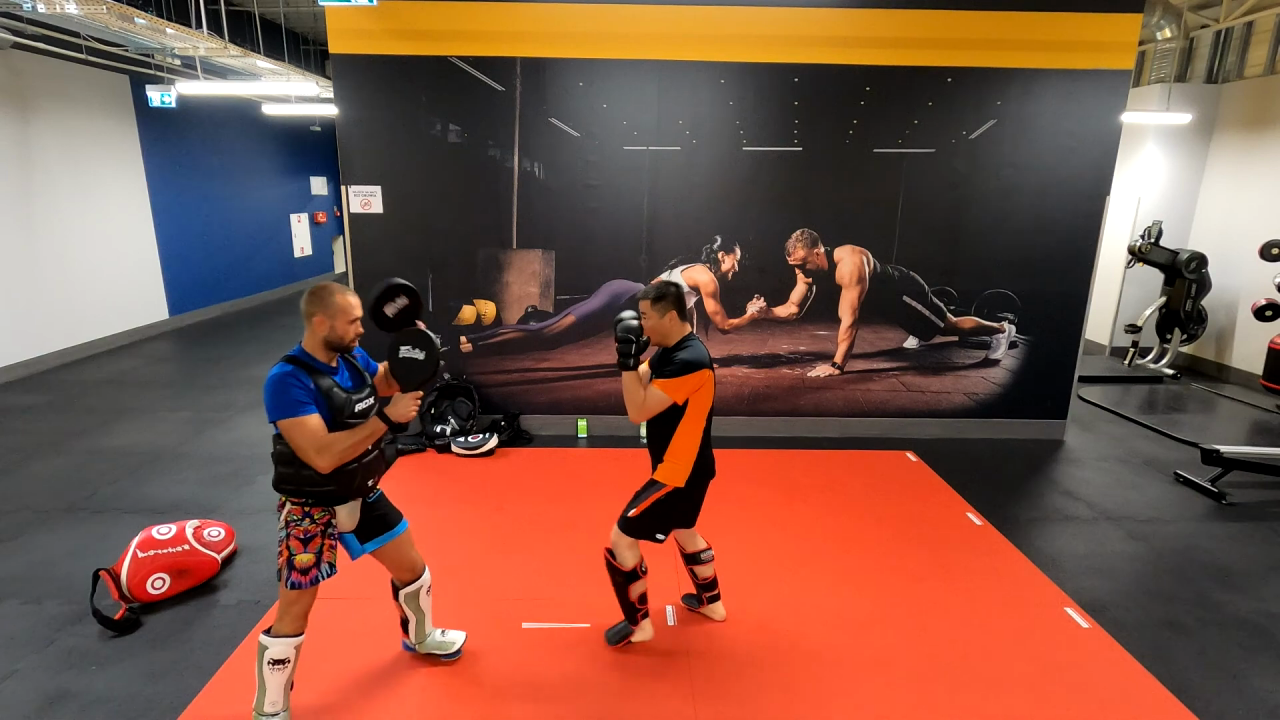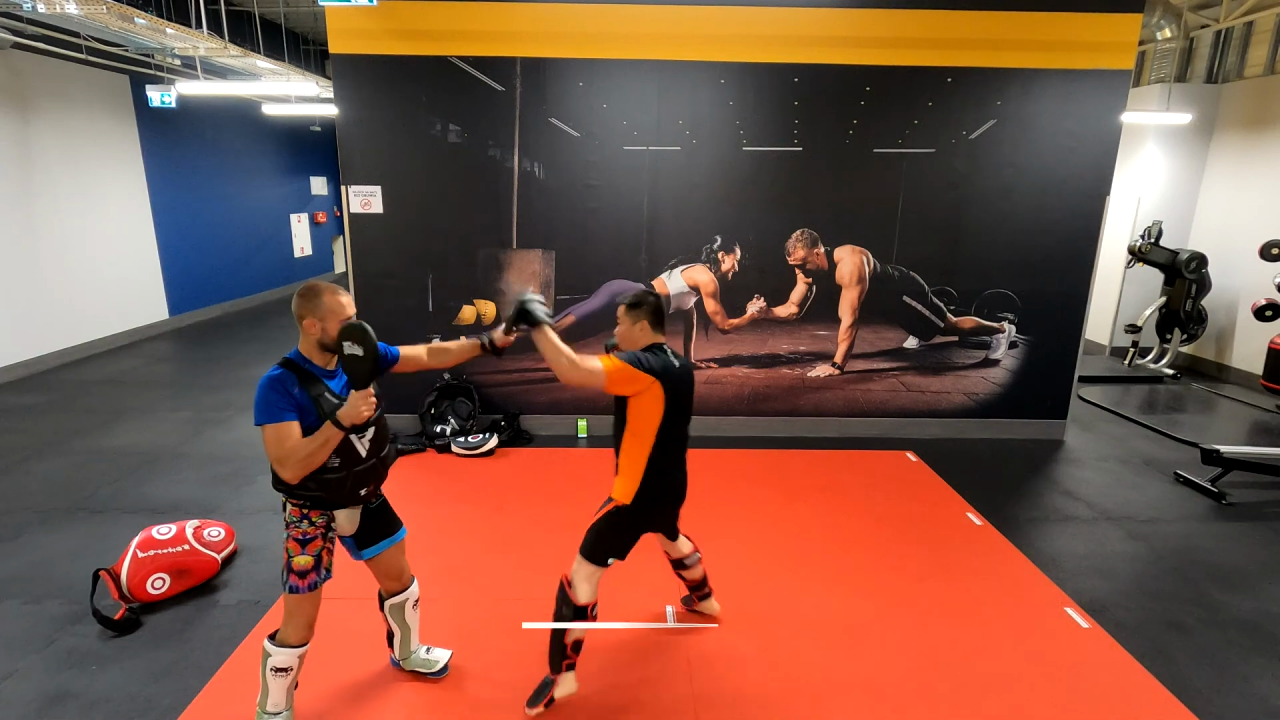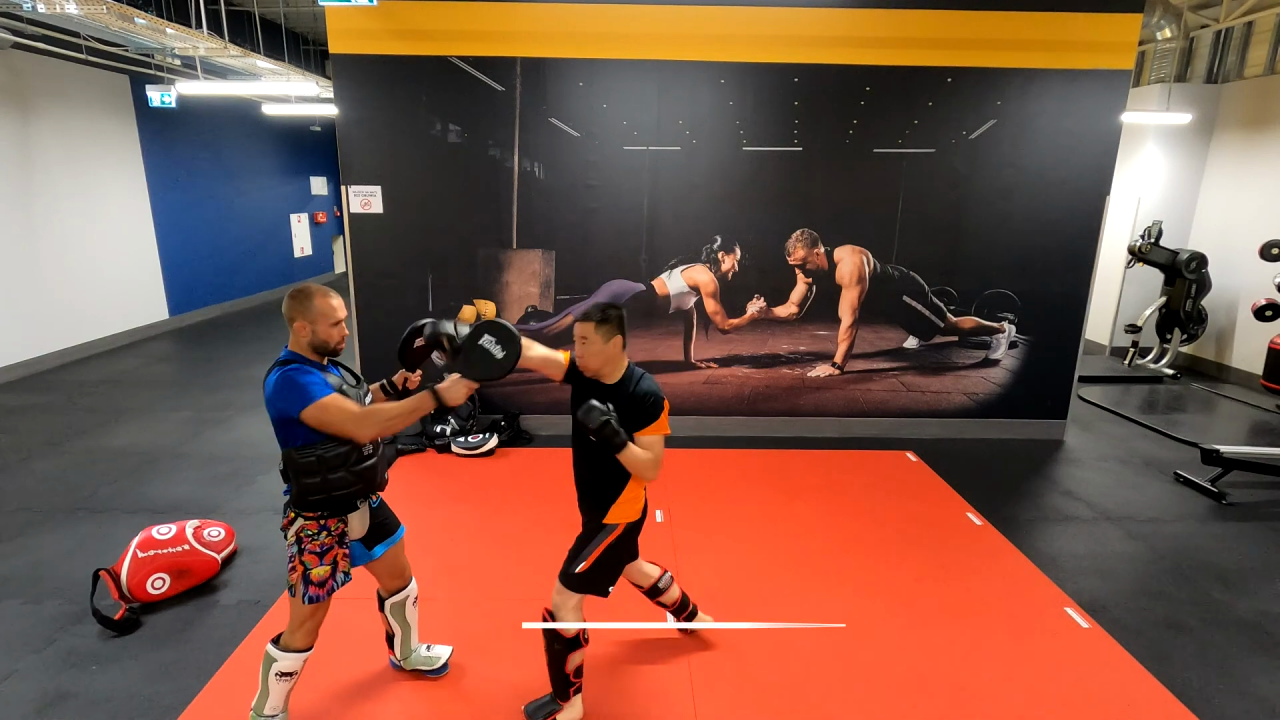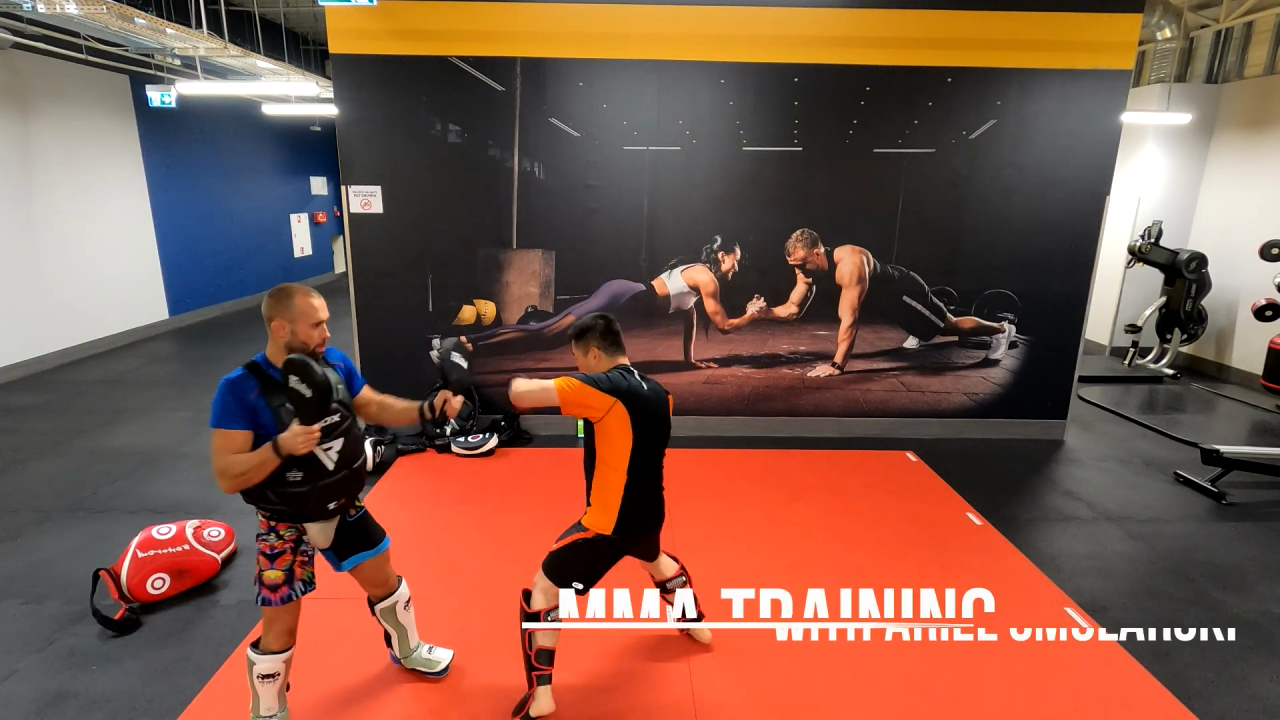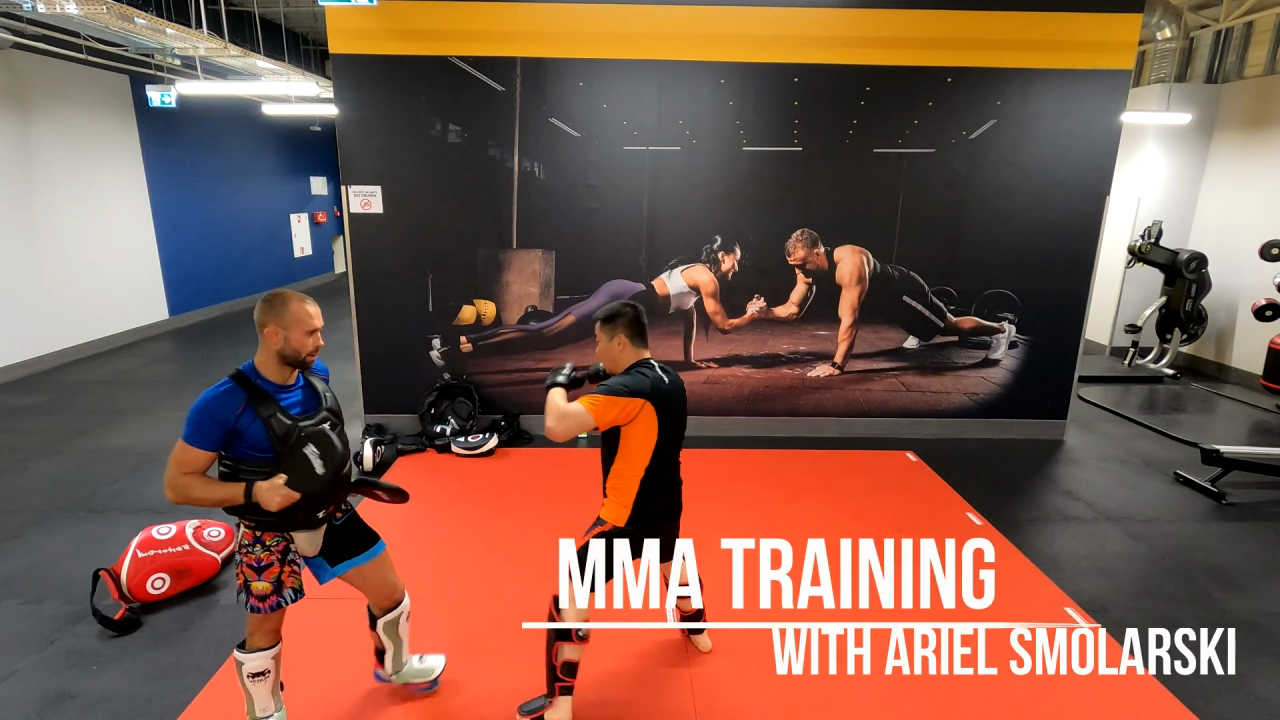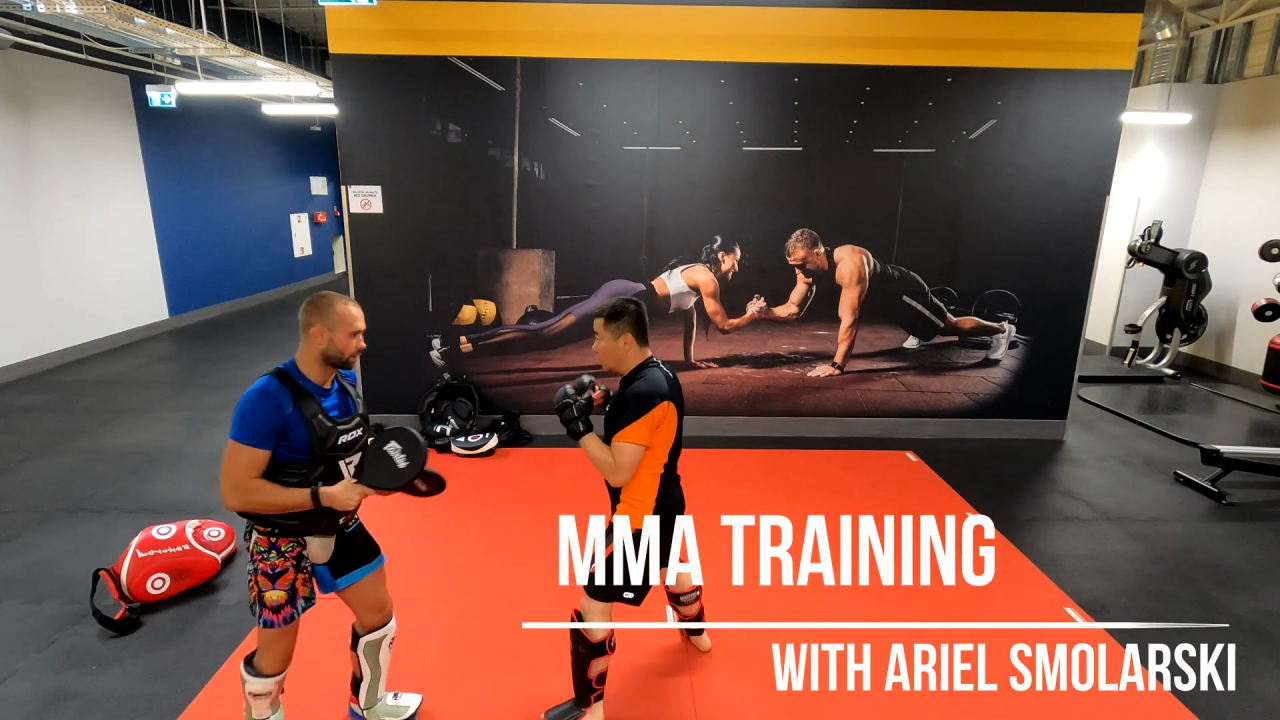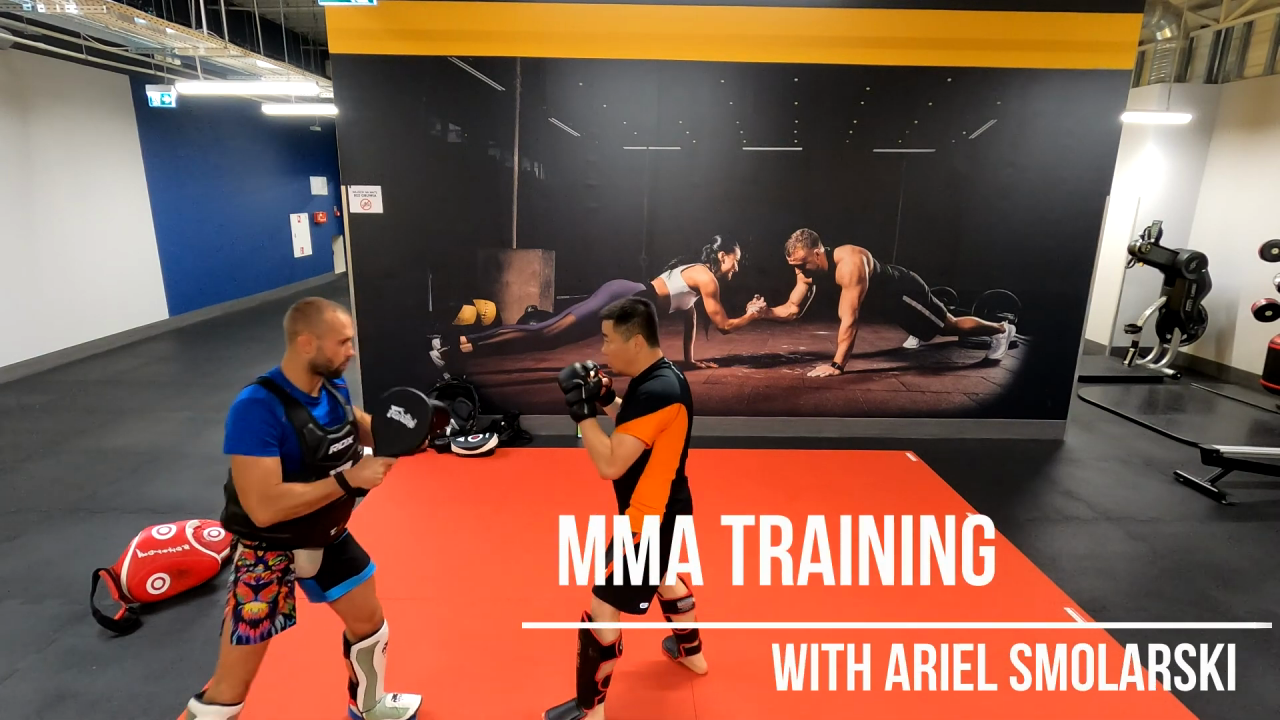
dt=0.3s
person 1, frame 1
left shoulder: (352, 357)
right shoulder: (287, 381)
left elbow: (390, 383)
right elbow: (324, 457)
right wrist: (389, 416)
left hip: (362, 495)
right hip: (312, 511)
left knee: (410, 566)
right knee: (293, 615)
left ankle: (423, 635)
person 1, frame 2
right shoulder: (278, 386)
left elbow: (425, 357)
right elbow: (290, 468)
left wrist: (487, 343)
right wrist: (342, 419)
left hip: (365, 500)
right hip: (313, 514)
left knee: (398, 579)
right knee: (298, 623)
left ankle: (406, 652)
person 1, frame 3
left shoulder: (326, 363)
right shoulder: (289, 381)
left elbow: (360, 404)
right elbow: (362, 427)
left wrist: (396, 384)
right wrist: (438, 396)
left hip: (363, 503)
right hip: (319, 522)
left knee: (398, 578)
right knee: (303, 629)
left ankle: (406, 652)
person 1, frame 4
left shoulder: (333, 363)
right shoulder: (239, 389)
left elbow: (376, 408)
right elbow: (229, 477)
left wrist: (428, 409)
right wrist: (281, 446)
left hip: (343, 509)
right hip: (285, 525)
left knee: (385, 583)
right knee: (279, 633)
left ankle: (407, 650)
person 1, frame 5
left shoulder: (315, 375)
right shoulder: (223, 403)
right elbow: (177, 485)
left wrist: (345, 472)
right wrist: (253, 491)
left hip: (330, 515)
right hip: (270, 534)
left knee: (389, 591)
right knee: (264, 633)
left ankle: (395, 665)
person 1, frame 6
left shoulder: (345, 380)
right shoulder: (268, 400)
right elbow: (236, 493)
right wrist: (321, 497)
left hip: (340, 527)
right hip: (282, 541)
left knee: (378, 614)
right knee: (275, 656)
person 1, frame 7
left shoulder: (331, 386)
right shoulder: (255, 408)
left elbow: (357, 426)
right elbow: (264, 508)
right wrist: (349, 480)
left hip: (326, 537)
right hip: (268, 552)
left knee: (369, 621)
right knee: (234, 679)
person 2, frame 1
left shoulder: (689, 362)
right shoulder: (673, 351)
left elbow: (637, 412)
right elbow: (644, 384)
left wrist: (627, 356)
right wrist: (631, 353)
left hip: (678, 474)
right hip: (692, 467)
left knee: (621, 540)
right knee: (683, 530)
left ankle: (637, 622)
right ankle: (709, 598)
person 2, frame 2
left shoulder: (640, 365)
right shoulder: (677, 365)
left elbow: (571, 372)
left wrist: (539, 322)
left hip: (637, 493)
right hip: (670, 486)
left knee: (582, 573)
right knee: (669, 536)
left ankle: (561, 675)
right ankle: (704, 599)
person 2, frame 3
left shoulder: (646, 395)
right shoulder: (583, 369)
left elbow: (650, 469)
right elbow: (534, 354)
left wrist: (612, 437)
left hip: (618, 514)
right hip: (602, 510)
left knee: (563, 601)
right knee: (632, 569)
right ankle: (691, 616)
person 2, frame 4
left shoulder: (601, 387)
right shoulder: (657, 391)
left elbow: (521, 395)
left wrist: (523, 379)
left hip: (610, 521)
right hip: (651, 511)
left knee: (541, 590)
right knee: (654, 559)
right ankle: (696, 623)
person 2, frame 5
left shoulder: (627, 387)
right shoulder: (669, 379)
left elbow: (556, 428)
left wrist: (558, 384)
left hip: (626, 516)
right hip: (666, 507)
left knee: (571, 597)
right knee: (670, 562)
right ankle: (697, 631)
person 2, frame 6
left shoulder: (644, 391)
right shoulder: (657, 375)
left elbow: (618, 472)
left wrist: (579, 425)
right wrist: (606, 406)
left hip: (641, 517)
right hip: (665, 506)
left knee: (592, 606)
right knee: (670, 568)
right ankle: (696, 632)
person 2, frame 7
left shoulder: (656, 392)
right shoulder: (661, 377)
left elbow: (610, 465)
right elbow: (634, 424)
left wrist: (581, 409)
right wrist: (607, 398)
left hip: (651, 519)
right hip: (666, 511)
left knee: (603, 608)
right knee: (664, 577)
right ankle: (690, 651)
person 3, frame 1
left shoulder: (696, 273)
right shoulder: (707, 277)
left elbow: (685, 313)
right elbow: (723, 325)
right wrist: (753, 313)
left hip: (621, 296)
right hip: (621, 300)
left knee: (546, 334)
right knee: (546, 336)
left ankle: (466, 341)
right ankle: (460, 348)
person 3, frame 2
left shoulder: (696, 270)
right shoulder: (707, 278)
left elbow: (689, 318)
right elbow: (723, 324)
left wrist: (688, 358)
right wrist: (752, 314)
left hip: (624, 295)
right hip: (622, 299)
left knee: (550, 330)
person 3, frame 3
left shoulder: (699, 271)
right shoulder: (706, 277)
left elbow: (691, 315)
right elbow: (723, 324)
left wrist: (690, 359)
right wrist: (752, 313)
left hip: (626, 295)
right hip: (625, 299)
left knee: (556, 332)
right knee: (549, 334)
person 3, frame 4
left shoulder: (689, 274)
right shoulder: (706, 279)
left elbow: (688, 316)
right elbow: (724, 325)
left wrist: (691, 359)
right wrist: (751, 315)
left hip: (620, 294)
right hip: (622, 300)
left knee: (542, 333)
right knee: (544, 335)
left ankle: (465, 343)
right ankle: (466, 346)
person 3, frame 5
left shoulder: (695, 272)
right shoulder: (707, 278)
left elbow: (690, 315)
right elbow: (724, 325)
left wrist: (691, 358)
right wrist: (752, 314)
left hip: (621, 297)
right hip: (622, 300)
left knee: (545, 334)
right knee: (545, 336)
left ankle: (460, 342)
right ankle: (457, 348)
person 3, frame 6
left shoulder: (695, 272)
right shoulder: (707, 278)
left elbow: (689, 317)
right elbow: (724, 325)
left wrist: (690, 358)
right wrist: (752, 314)
left hip: (620, 296)
right hip: (622, 300)
left knee: (546, 334)
right knee: (547, 336)
left ankle: (460, 342)
right ankle: (457, 347)
person 3, frame 7
left shoulder: (694, 272)
right shoulder: (707, 278)
left elbow: (689, 316)
right elbow: (723, 325)
left wrist: (689, 359)
right wrist: (751, 315)
left hip: (621, 296)
right hip: (622, 300)
left knee: (544, 333)
right knee: (545, 336)
left ankle: (459, 343)
right ankle: (458, 347)
person 4, frame 1
left shoulder: (849, 264)
right shoulder: (808, 268)
left elbow: (850, 319)
right elbow: (793, 308)
left wrist: (837, 365)
right wrist: (765, 312)
left hip: (904, 289)
right hip: (885, 293)
left knee: (949, 326)
left ankle: (1001, 330)
right ankle: (919, 333)
person 4, frame 2
left shoulder: (850, 264)
right shoulder: (809, 267)
left elbow: (850, 319)
right elbow: (793, 309)
left wrist: (837, 365)
right wrist: (765, 313)
left hip: (904, 290)
right hip: (885, 293)
left knee: (948, 327)
left ankle: (1000, 330)
right ankle: (918, 335)
person 4, frame 3
left shoulder: (849, 264)
right shoulder: (808, 269)
left elbow: (849, 318)
right elbow: (793, 308)
left wrist: (837, 365)
right wrist: (765, 312)
left hip: (904, 290)
right hip: (886, 293)
left knee: (950, 326)
left ankle: (1001, 330)
right ankle: (920, 333)
person 4, frame 4
left shoulder: (849, 264)
right shoulder: (808, 268)
left elbow: (849, 319)
right elbow: (793, 309)
left wrist: (837, 365)
right wrist: (765, 312)
left hip: (904, 290)
right hip: (885, 292)
left knee: (949, 327)
left ankle: (1001, 330)
right ankle: (918, 334)
person 4, frame 5
left shoulder: (849, 264)
right shoulder: (808, 268)
left elbow: (849, 319)
right elbow: (793, 309)
left wrist: (837, 365)
right wrist: (764, 312)
left hip: (903, 290)
right hip: (886, 293)
left knee: (949, 326)
left ankle: (1001, 330)
right ankle: (919, 333)
person 4, frame 6
left shoulder: (850, 264)
right shoulder: (808, 268)
left elbow: (849, 319)
right elbow: (793, 309)
left wrist: (837, 365)
right wrist: (764, 312)
left hip: (904, 290)
right hip: (886, 293)
left knee: (949, 326)
left ankle: (1000, 330)
right ankle: (919, 333)
person 4, frame 7
left shoulder: (849, 264)
right shoulder: (808, 267)
left elbow: (849, 319)
right elbow: (793, 309)
left wrist: (837, 365)
right wrist: (764, 313)
left hip: (904, 290)
right hip: (886, 294)
left knee: (949, 326)
left ankle: (1001, 330)
right ankle: (918, 335)
